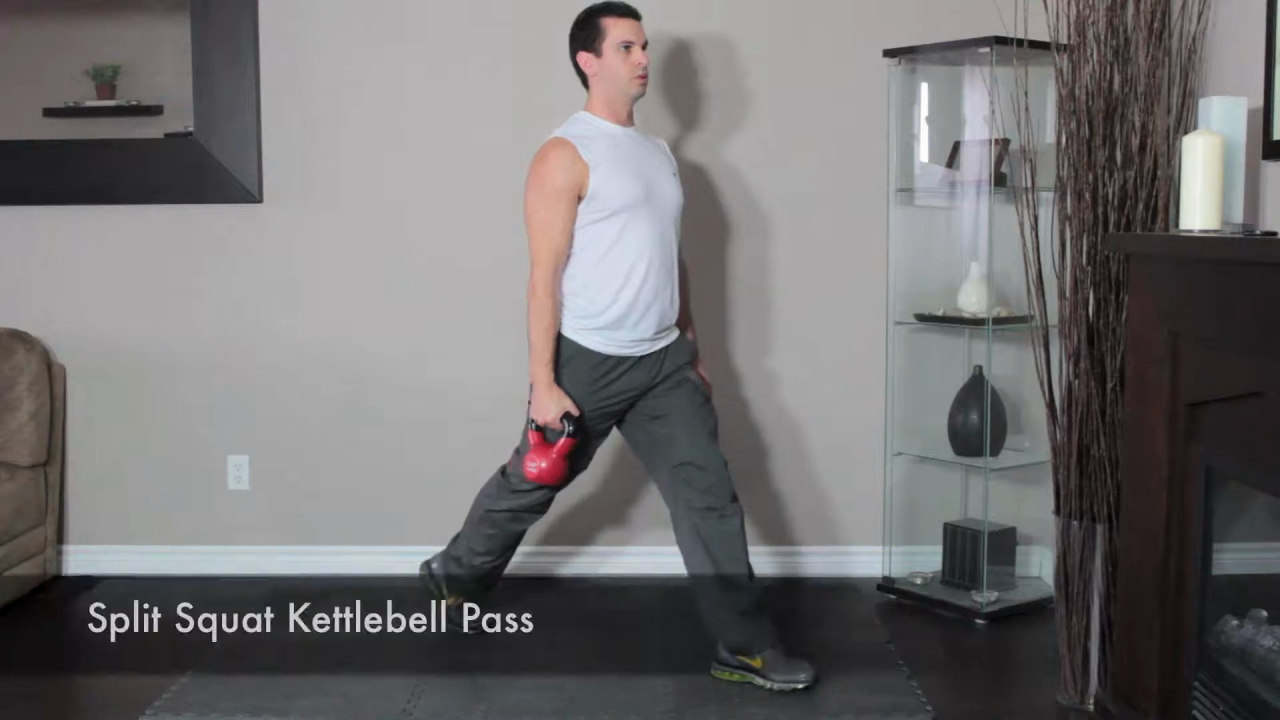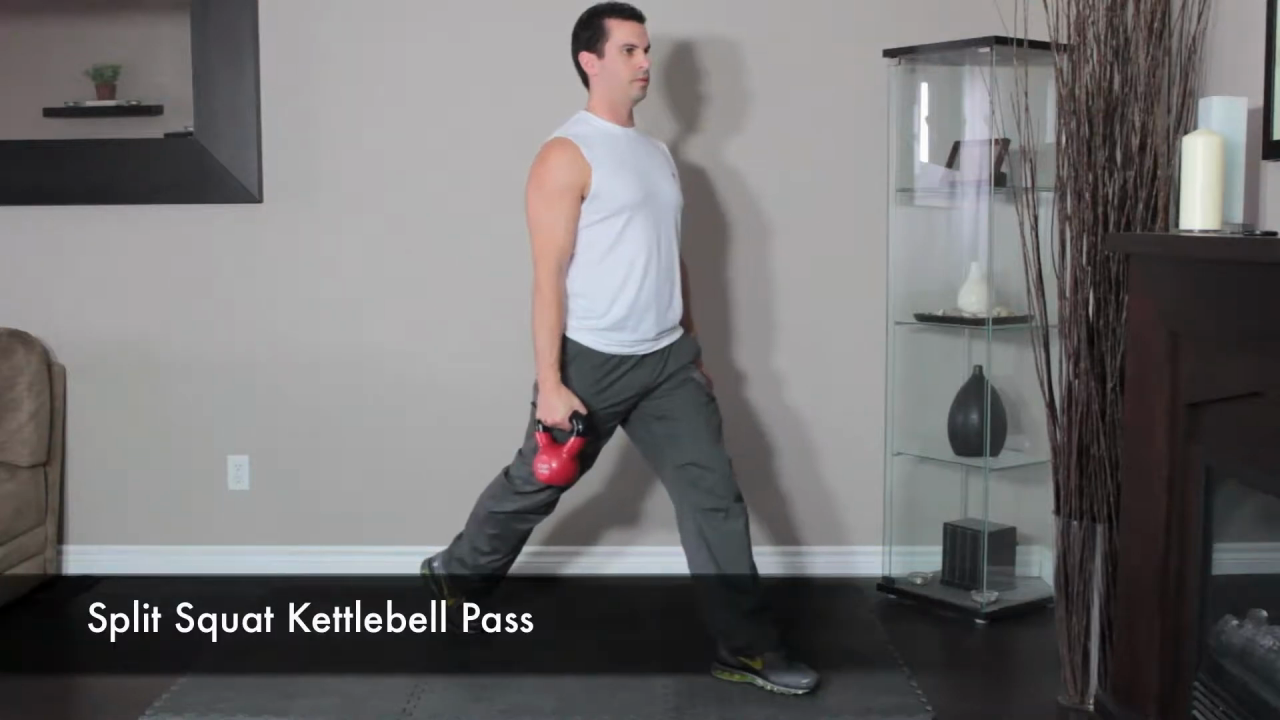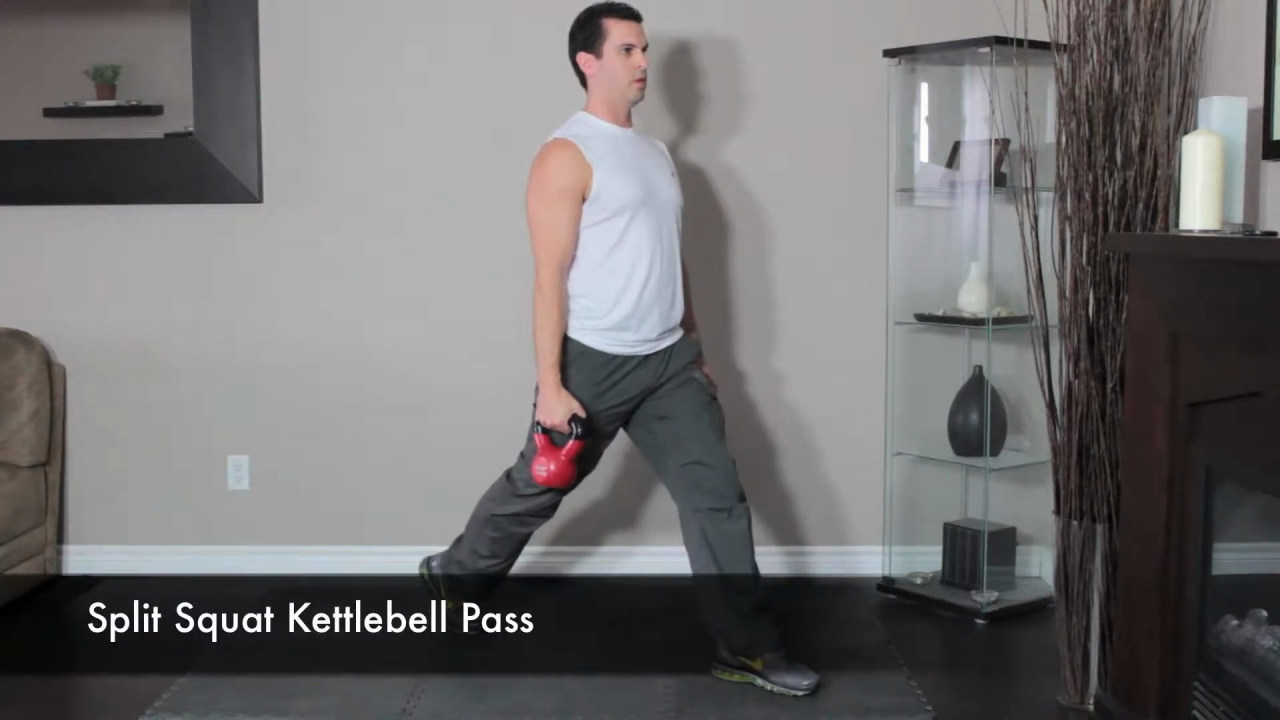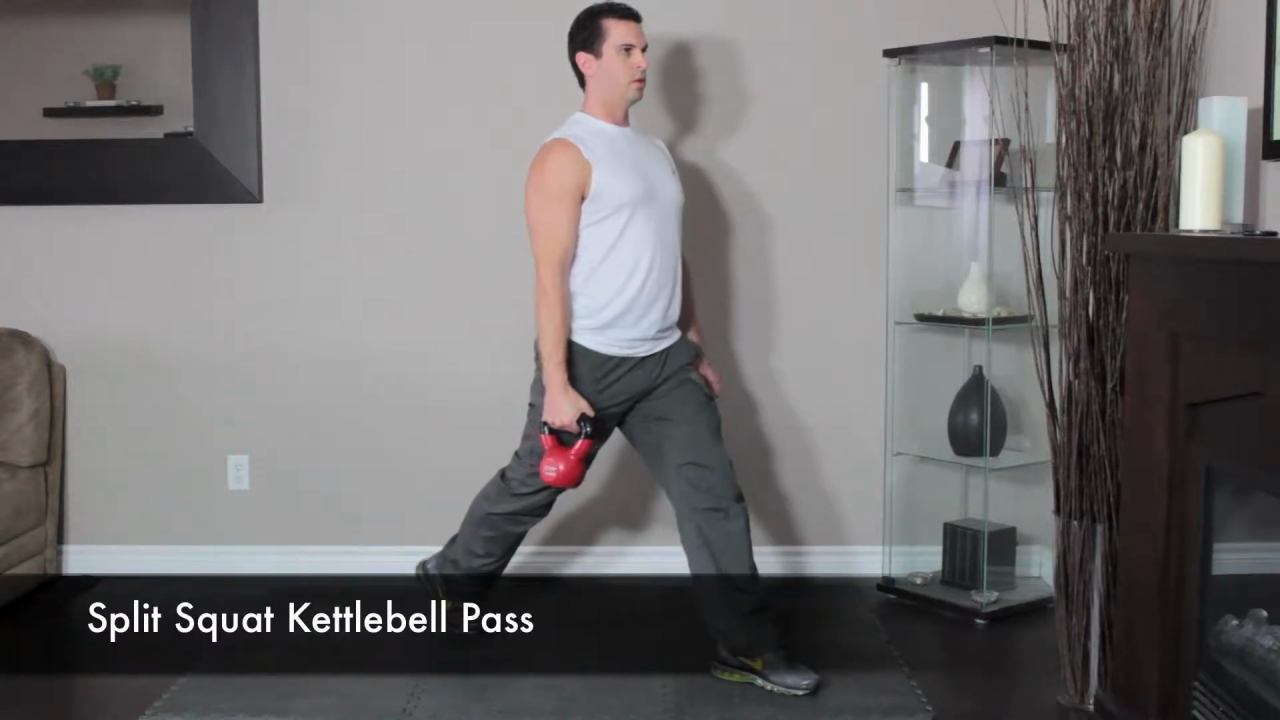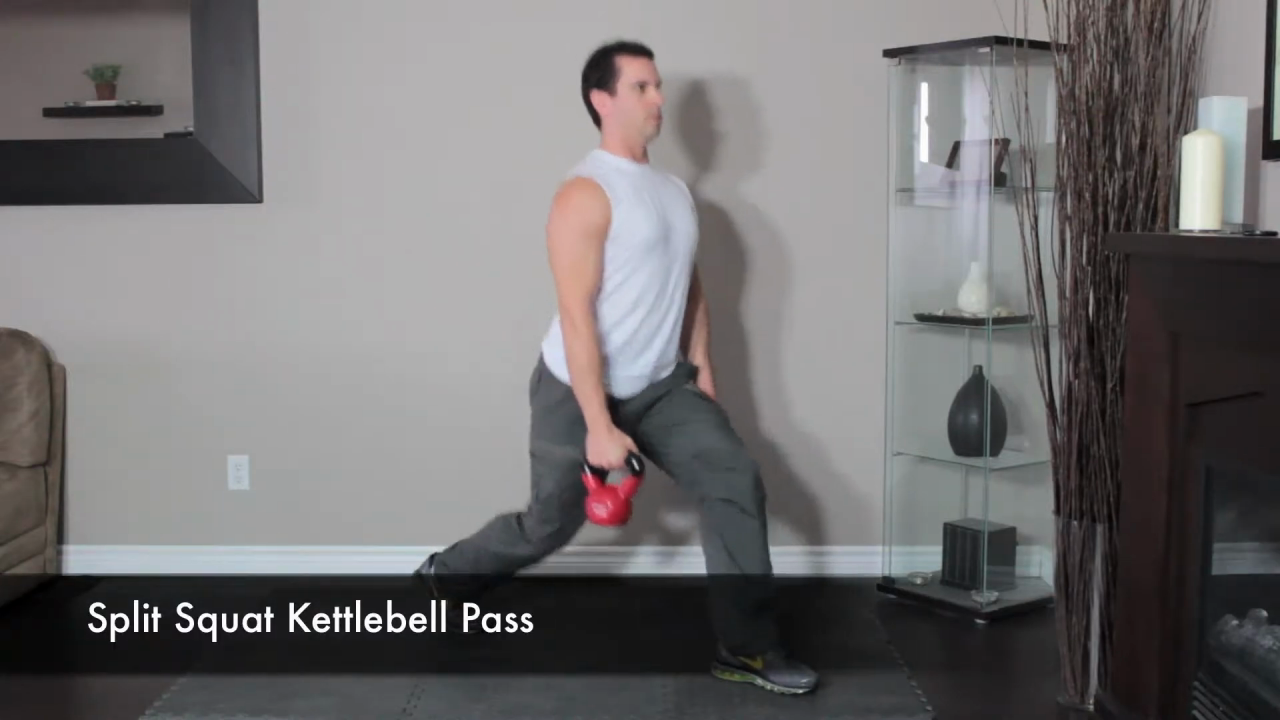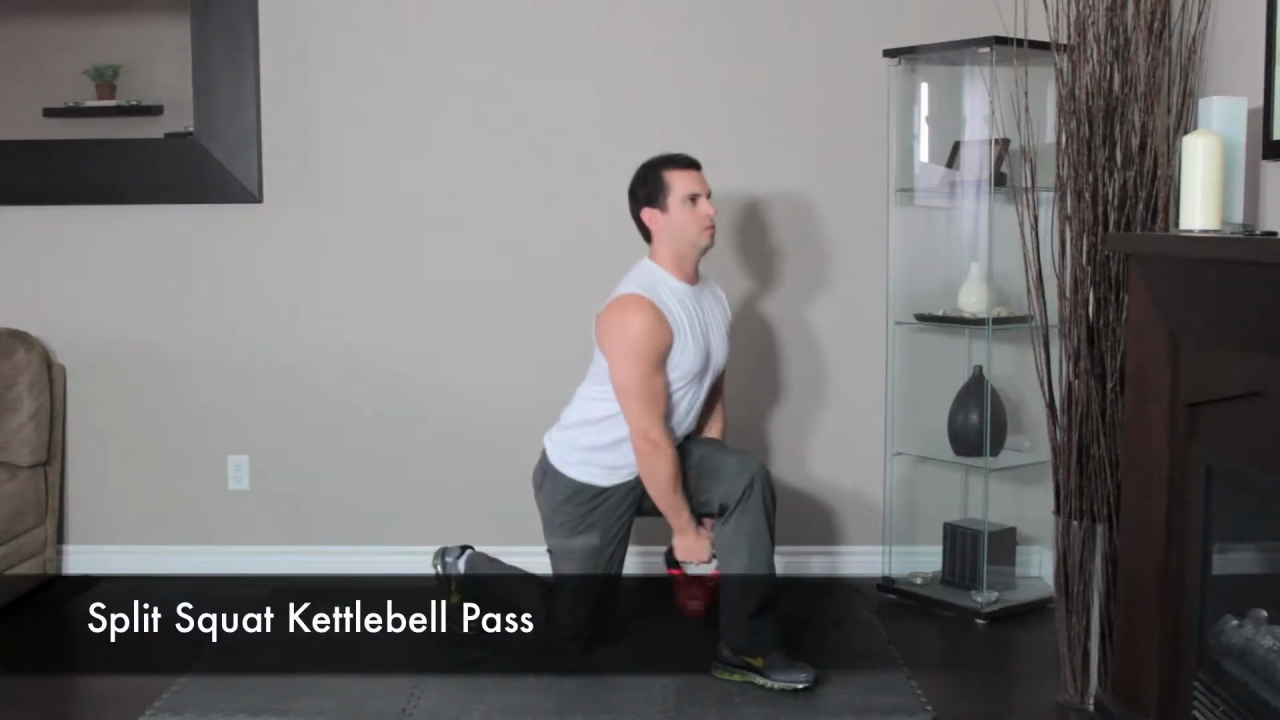
dt=0.5s
person 1, frame 1
left shoulder: (658, 153)
right shoulder: (565, 155)
right elbow: (544, 275)
left wrist: (692, 350)
right wrist: (542, 382)
left hip: (663, 361)
right hip: (587, 361)
left knee: (708, 492)
right knee: (530, 486)
left ankle: (745, 645)
right ankle: (454, 577)
person 1, frame 2
left shoulder: (656, 152)
right shoulder: (566, 155)
right elbow: (549, 275)
left wrist: (692, 352)
right wrist: (550, 382)
left hip: (667, 359)
right hip: (591, 361)
left knee: (713, 493)
right knee: (533, 487)
left ankle: (745, 646)
right ankle: (454, 575)
person 1, frame 3
left shoulder: (655, 152)
right shoulder: (566, 156)
right elbow: (550, 277)
left wrist: (694, 350)
right wrist: (550, 385)
left hip: (669, 360)
right hip: (593, 361)
left knee: (716, 494)
right knee: (537, 489)
left ankle: (747, 648)
right ankle: (453, 576)
person 1, frame 4
left shoulder: (655, 152)
right shoulder: (566, 156)
right elbow: (551, 277)
left wrist: (696, 349)
right wrist: (556, 384)
left hip: (664, 359)
right hip: (591, 361)
left knee: (713, 494)
right knee: (531, 486)
left ankle: (746, 647)
right ankle: (449, 578)
person 1, frame 5
left shoulder: (673, 189)
right shoulder: (586, 194)
left elbow: (690, 291)
right elbow: (577, 318)
left wrist: (705, 384)
right wrist: (598, 424)
left hip: (659, 384)
right hip: (577, 387)
left knee: (737, 479)
right knee: (549, 523)
left ankle: (745, 648)
right ankle: (441, 577)
person 1, frame 6
left shoulder: (712, 298)
right shoulder: (637, 313)
left elbow: (711, 400)
right elbow: (648, 440)
left wrist: (710, 499)
right wrist: (684, 530)
left hip: (656, 453)
right hip: (586, 475)
left knee: (748, 480)
right knee: (574, 620)
left ankle: (747, 647)
right ankle: (465, 569)
